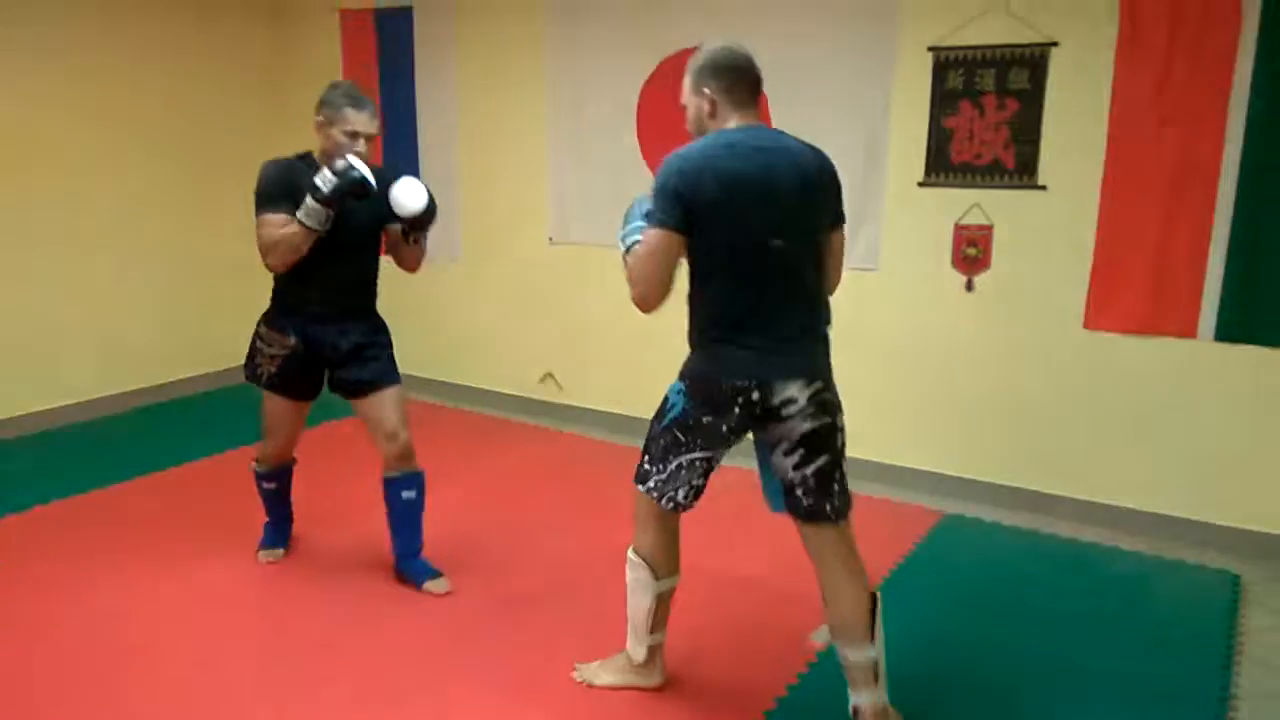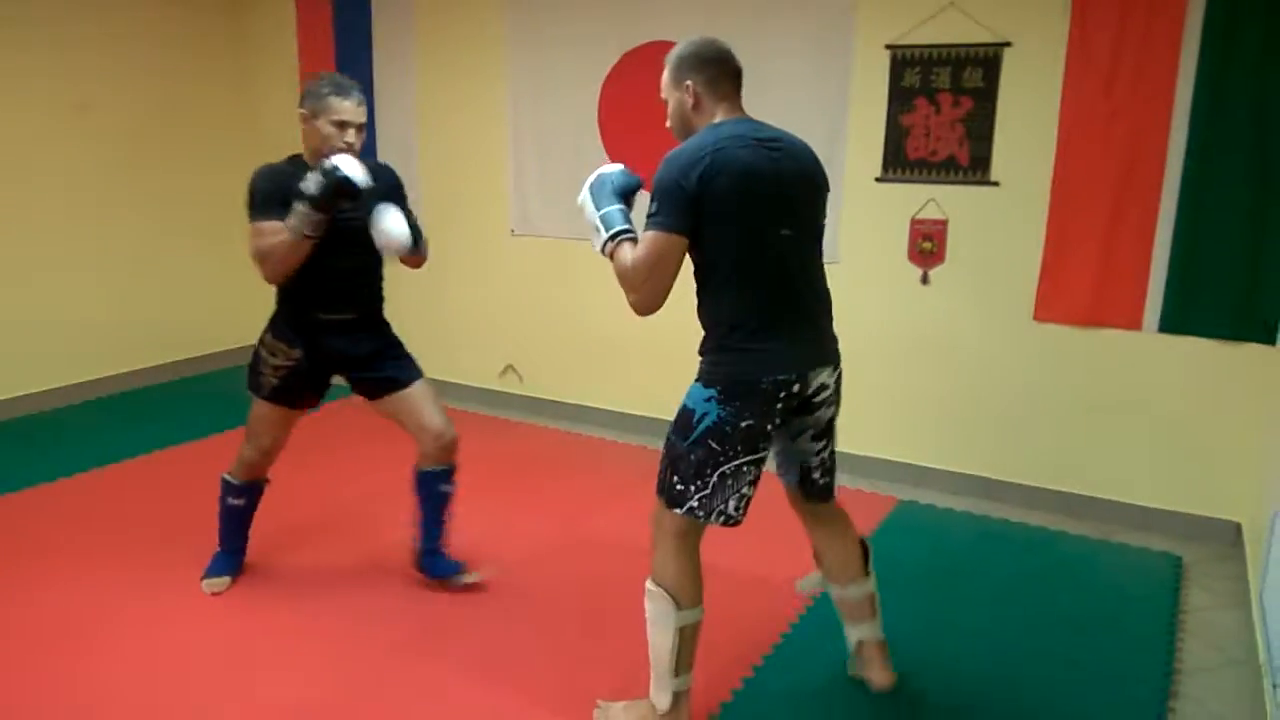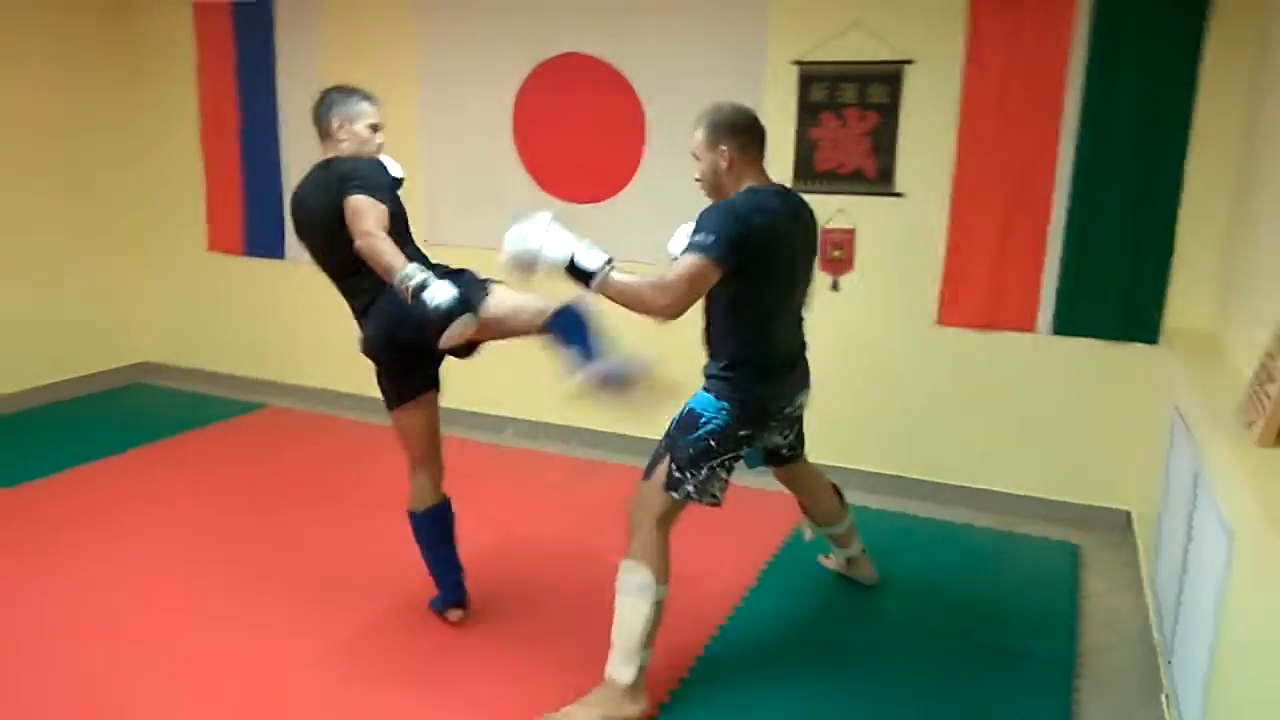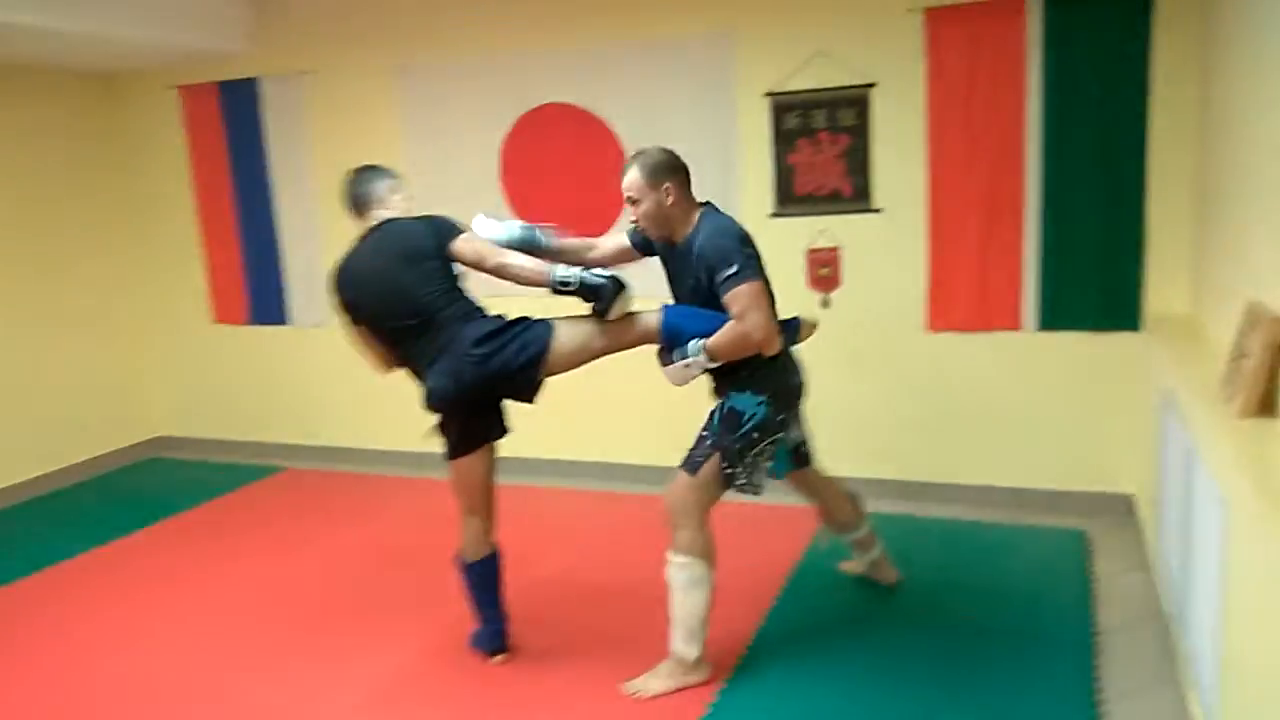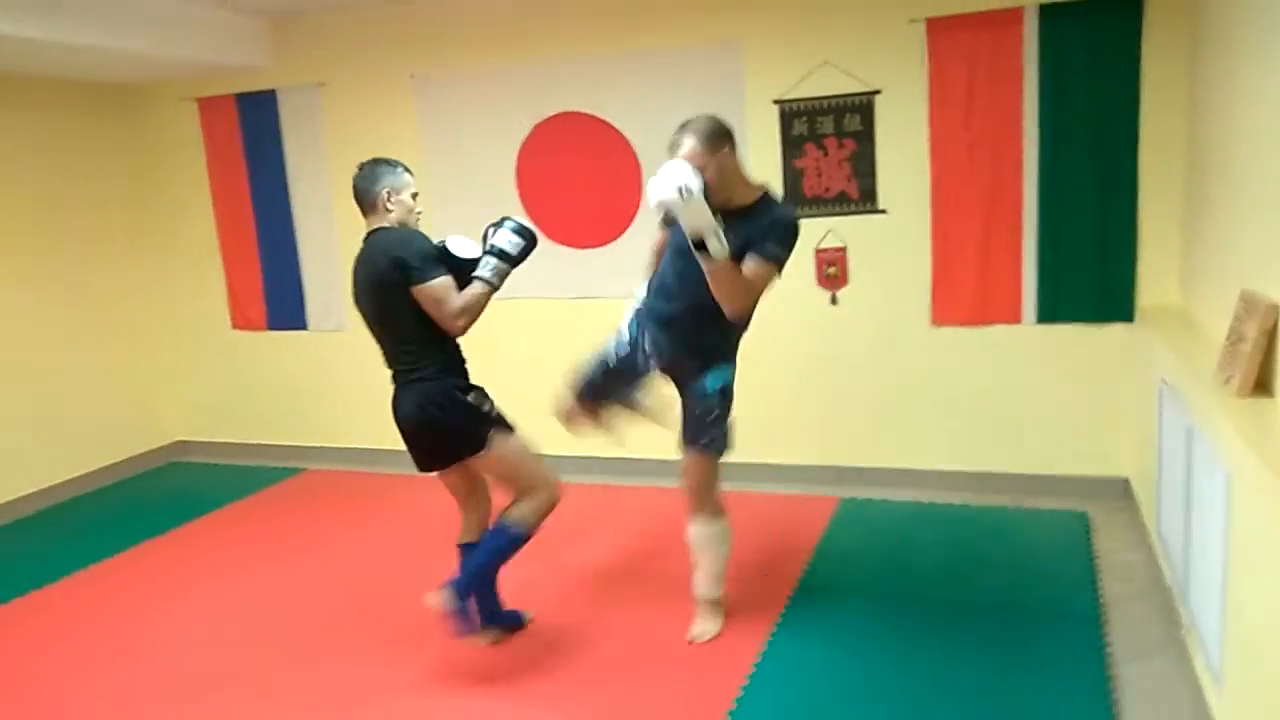
dt=0.5s
person 1, frame 1
left shoulder: (687, 168)
right shoulder: (815, 165)
left elbow: (646, 292)
left wrist: (636, 233)
left hip: (718, 376)
right hip: (802, 374)
left knee: (653, 505)
right knee: (828, 534)
left ankle: (642, 658)
person 1, frame 2
left shoulder: (688, 165)
right shoulder: (801, 157)
left elbow: (644, 294)
left wrist: (609, 217)
left hip: (740, 377)
right hip: (815, 364)
left knee: (672, 531)
right knee: (818, 505)
right ankle: (871, 651)
person 1, frame 3
left shoulder: (731, 217)
right shoulder: (797, 212)
left elbow: (669, 298)
left wrist: (576, 259)
left hip: (739, 393)
right hip: (786, 382)
left knee: (648, 513)
right knee: (792, 467)
right ankle: (853, 558)
person 1, frame 4
left shoulder: (717, 241)
right shoulder: (673, 231)
left elbow: (758, 327)
right elbow: (597, 252)
left wrist: (695, 350)
right wrist: (530, 240)
left hip: (761, 390)
right hip: (770, 383)
left knee: (683, 505)
right knee: (803, 474)
left ankle: (687, 659)
right ankle: (875, 561)
person 1, frame 5
left shoulder: (775, 221)
right shoulder: (684, 199)
left elbow: (735, 304)
left wrist: (705, 230)
left hip: (706, 361)
right hip: (648, 330)
left knee: (696, 485)
right knee: (574, 412)
left ankle: (710, 599)
right ankle: (622, 401)
person 2, frame 1
left shoulder: (377, 184)
right shoulder: (280, 175)
left elbow: (409, 263)
right elbow: (275, 257)
left wrist: (417, 227)
right wrist: (322, 202)
left hip: (359, 328)
right hip: (292, 328)
left knee: (397, 443)
right knee: (277, 447)
left ankle: (409, 559)
right ankle: (278, 526)
person 2, frame 2
left shoulder: (380, 179)
right shoulder: (274, 181)
left elbow: (415, 258)
right elbow: (273, 268)
left wrist: (407, 239)
right wrist: (309, 203)
left hip: (367, 334)
right hip: (300, 336)
left knee: (438, 437)
right knee: (255, 456)
left ankle: (433, 556)
right ankle: (227, 555)
person 2, frame 3
left shoulder: (303, 197)
right shoulder: (359, 172)
right elbow: (371, 237)
right wrist: (425, 287)
left hip: (384, 332)
right hip: (419, 311)
left knee: (424, 469)
right knee: (558, 308)
left ankle: (450, 593)
right ankle: (598, 366)
person 2, frame 4
left shoulder: (346, 278)
right shoulder: (424, 229)
left elbow: (388, 359)
right elbow: (497, 261)
right wrist: (579, 278)
left hip: (448, 385)
right hip: (491, 349)
left knee: (475, 517)
right knee: (632, 323)
left ankle: (492, 633)
person 2, frame 5
left shoulder: (367, 263)
right shoulder: (406, 245)
right elbow: (457, 319)
left wrist: (455, 269)
right wrist: (497, 262)
left hip: (413, 402)
right hip: (445, 397)
left knee: (477, 504)
right knee: (540, 491)
left ankle: (488, 612)
right ankle: (463, 593)
